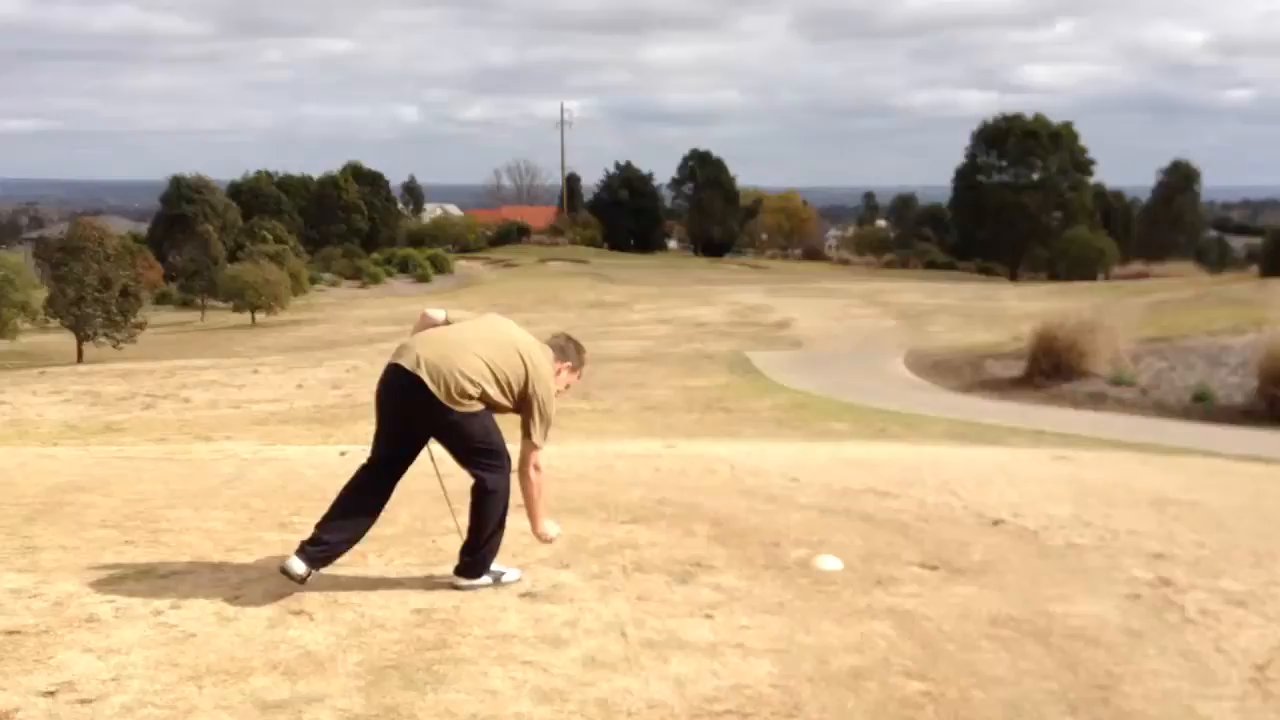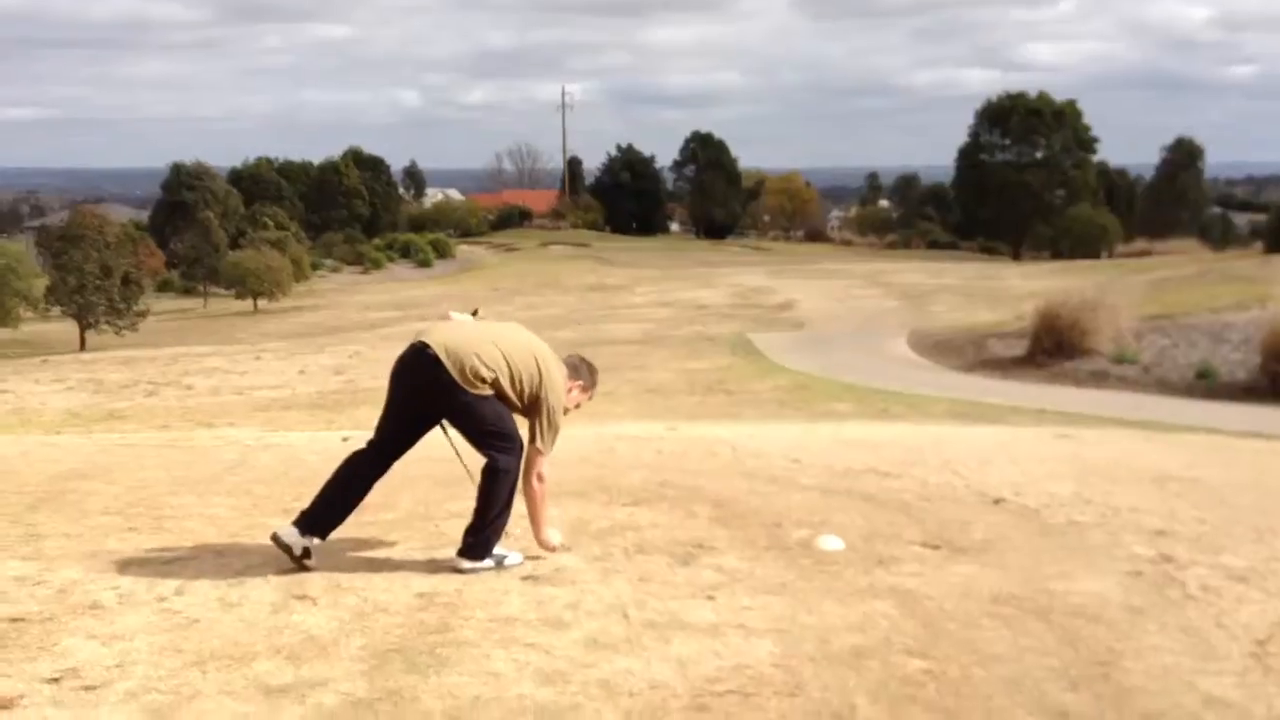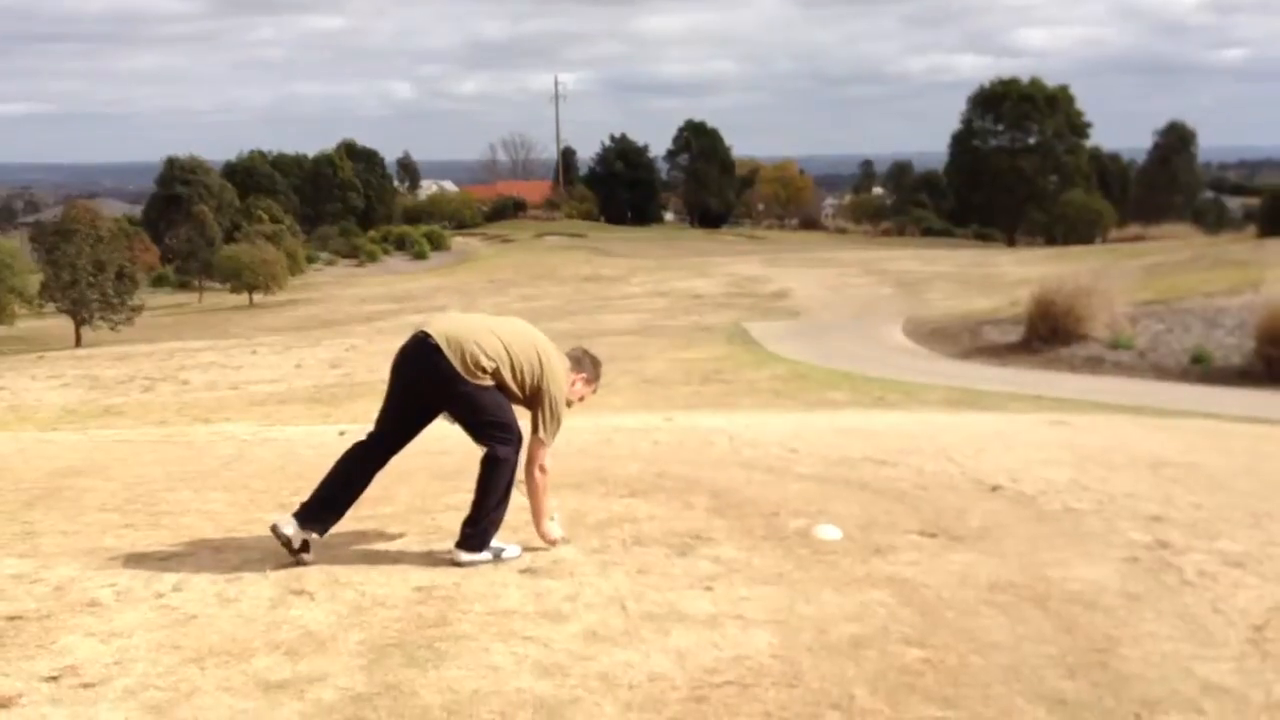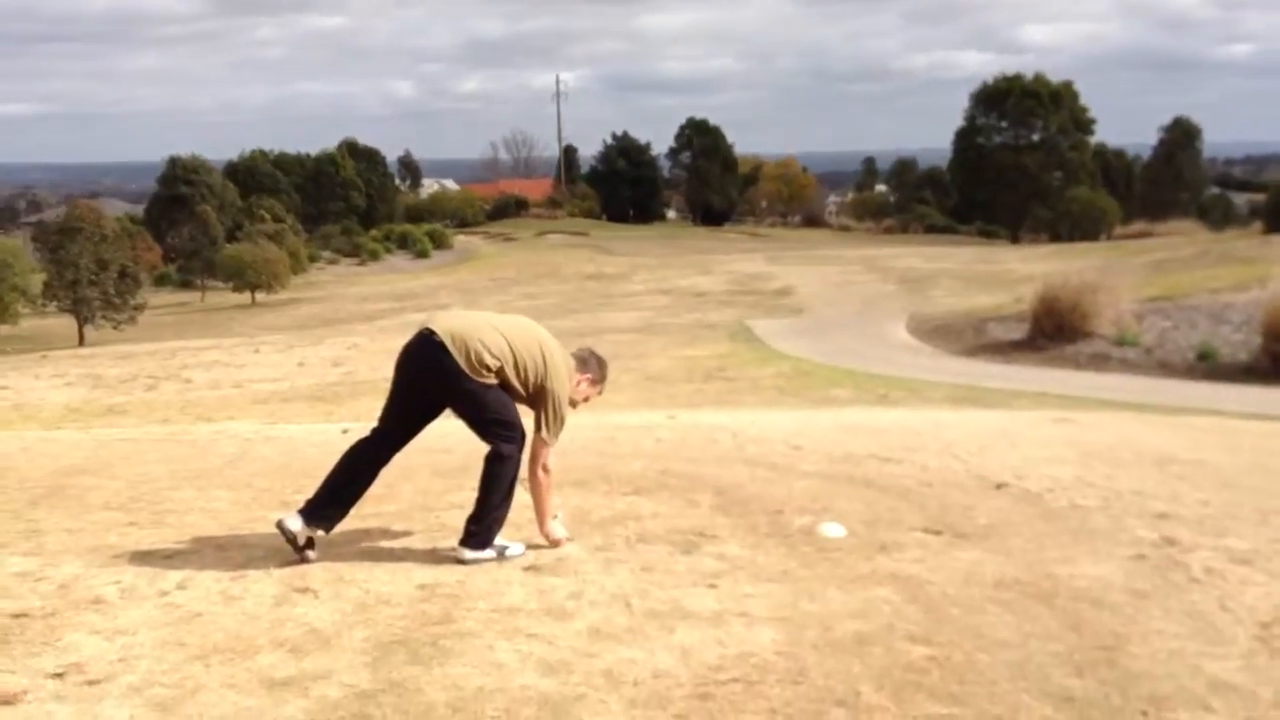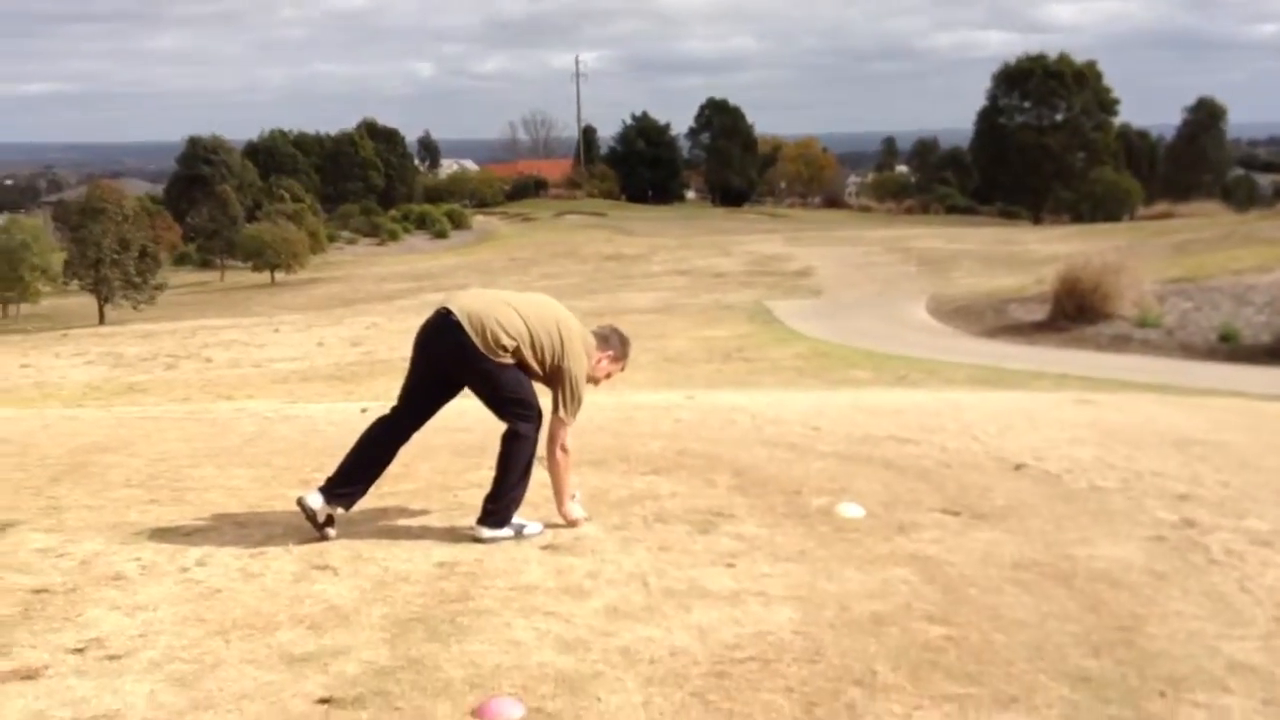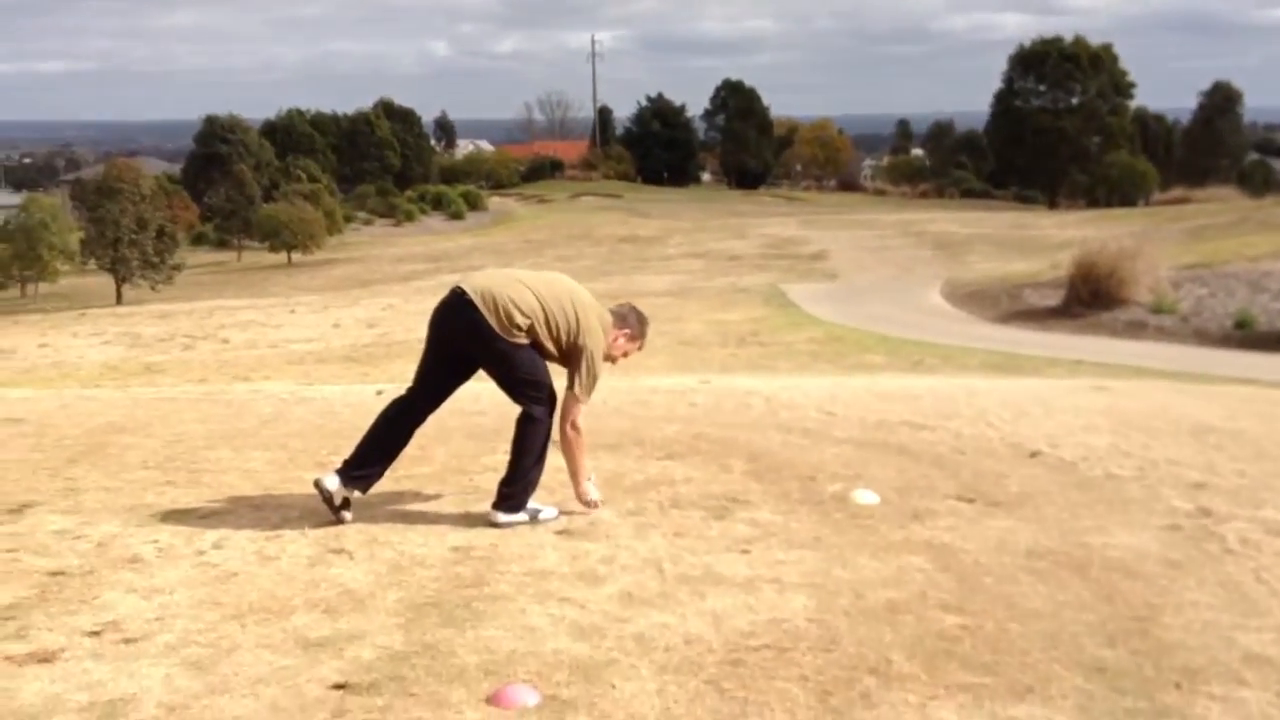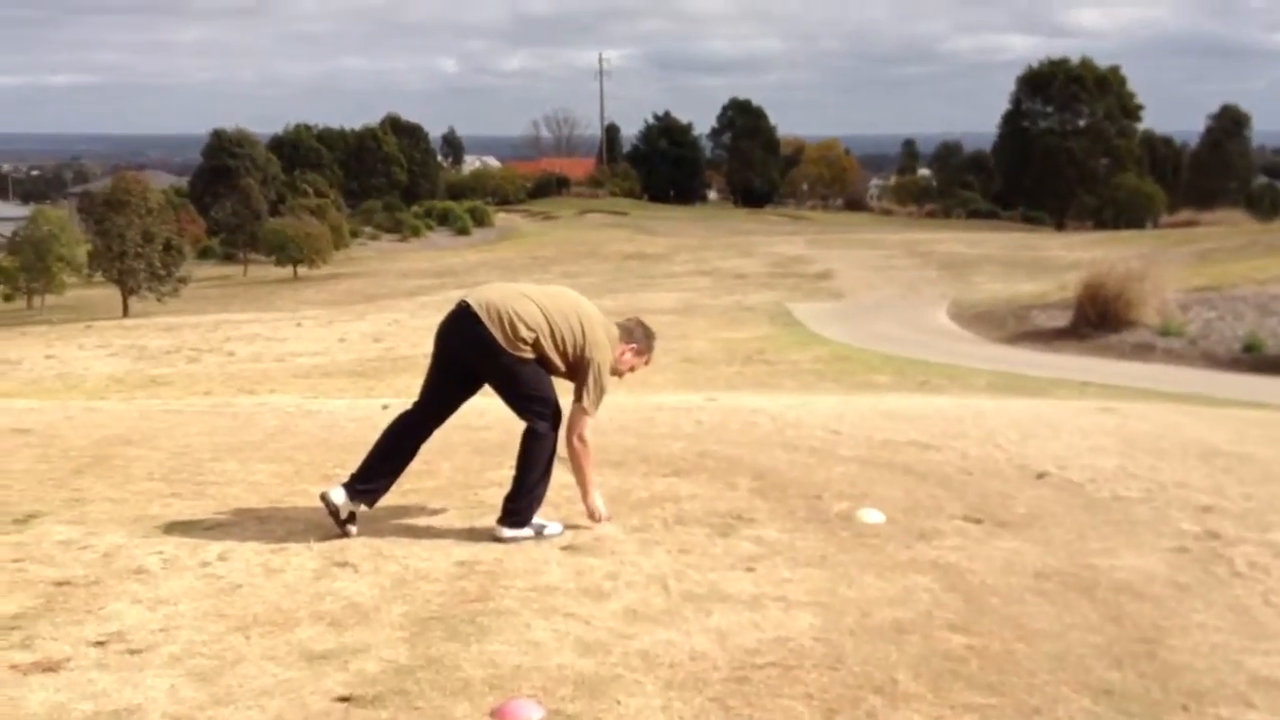
dt=0.3s
person 1, frame 1
left shoulder: (495, 322)
right shoulder: (541, 377)
left elbow: (430, 316)
right elbow: (531, 465)
right wrist: (539, 522)
left hip: (400, 371)
right hip: (448, 388)
left knee: (380, 471)
right knee: (494, 470)
left ankle: (307, 558)
right ankle: (474, 570)
person 1, frame 2
left shoulder: (515, 333)
right shoulder: (553, 387)
left elbow: (454, 318)
right elbow: (535, 473)
right wrist: (542, 531)
left hip: (418, 354)
right hip: (460, 373)
left knee: (380, 451)
right knee: (507, 452)
left ankle: (303, 532)
right ankle: (477, 552)
person 1, frame 3
left shoulder: (537, 349)
right shoulder: (555, 380)
left elbow: (457, 319)
right elbow: (537, 465)
right wrist: (544, 524)
left hip: (420, 346)
right hip: (459, 363)
left knee: (380, 442)
right knee: (505, 444)
left ankle: (301, 525)
right ankle: (475, 545)
person 1, frame 4
left shoulder: (543, 350)
right shoulder: (559, 380)
right elbow: (540, 464)
right wrist: (547, 524)
left hip: (426, 342)
right hip: (463, 359)
left knee: (384, 438)
right knee: (509, 441)
left ankle: (307, 521)
right ankle: (478, 542)
person 1, frame 5
left shoulder: (567, 330)
right shoulder: (577, 358)
right elbow: (558, 444)
right wrist: (565, 503)
left hip: (444, 321)
right hip: (479, 338)
left knee: (403, 417)
right knee: (526, 421)
left ankle: (327, 499)
right ankle: (496, 521)
person 1, frame 6
left shoulder: (585, 311)
right shoulder: (594, 336)
right elbow: (570, 422)
right wrist: (582, 484)
left hip: (460, 301)
right hip: (494, 319)
left knee: (419, 399)
right knee: (540, 404)
left ankle: (344, 481)
right ankle: (512, 505)
person 1, frame 7
left shoulder: (592, 324)
right shoulder: (600, 351)
right elbow: (577, 435)
right wrist: (590, 494)
left hip: (465, 316)
right hip: (500, 333)
left knee: (425, 413)
right knee: (545, 419)
left ankle: (351, 495)
right ankle: (517, 521)
